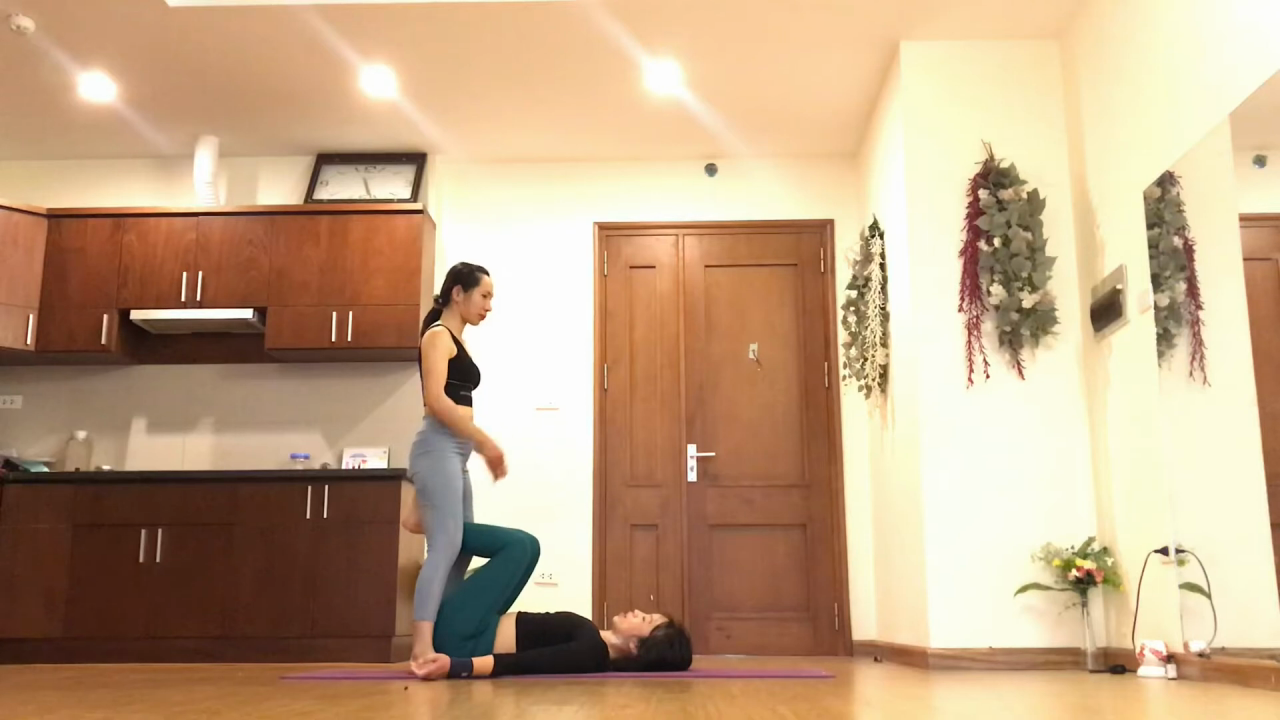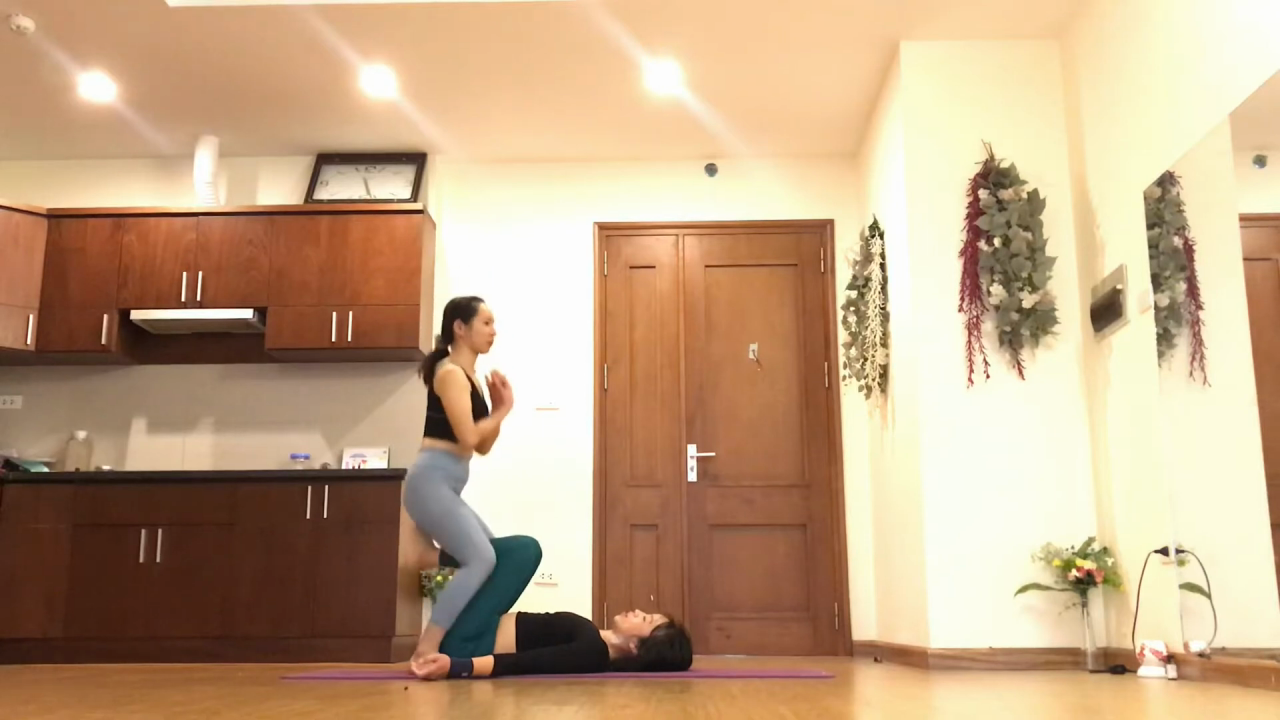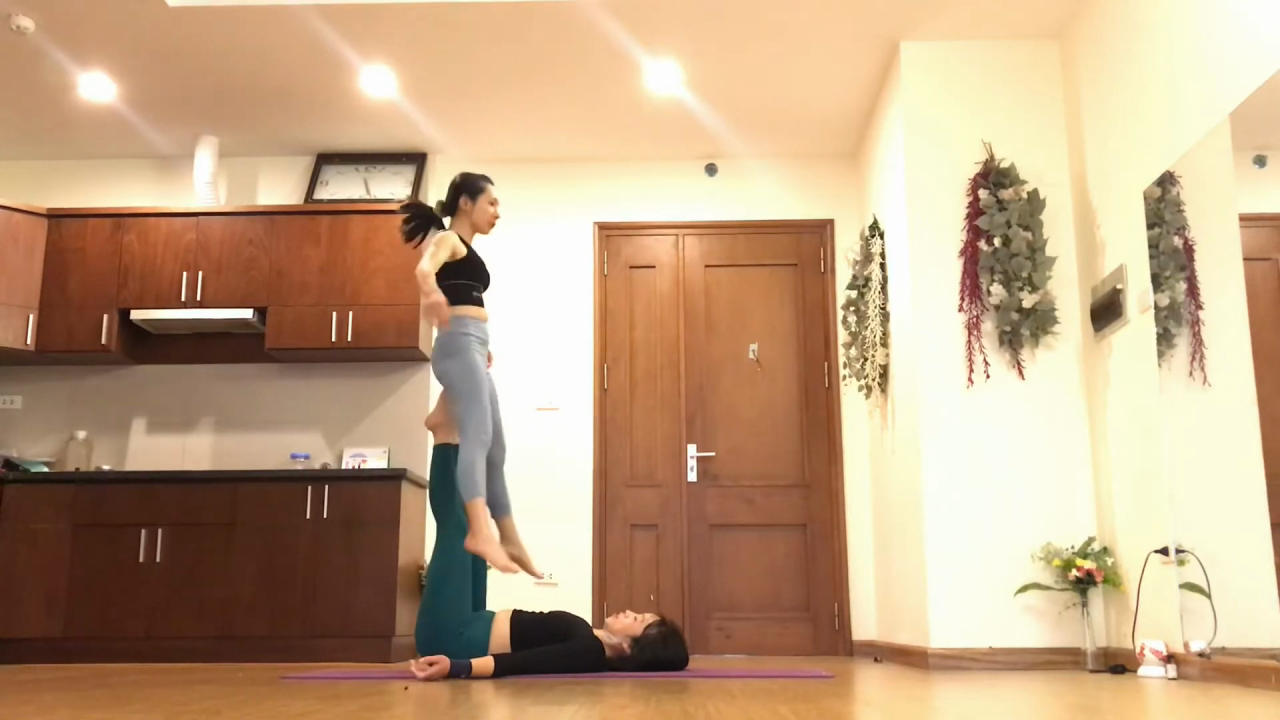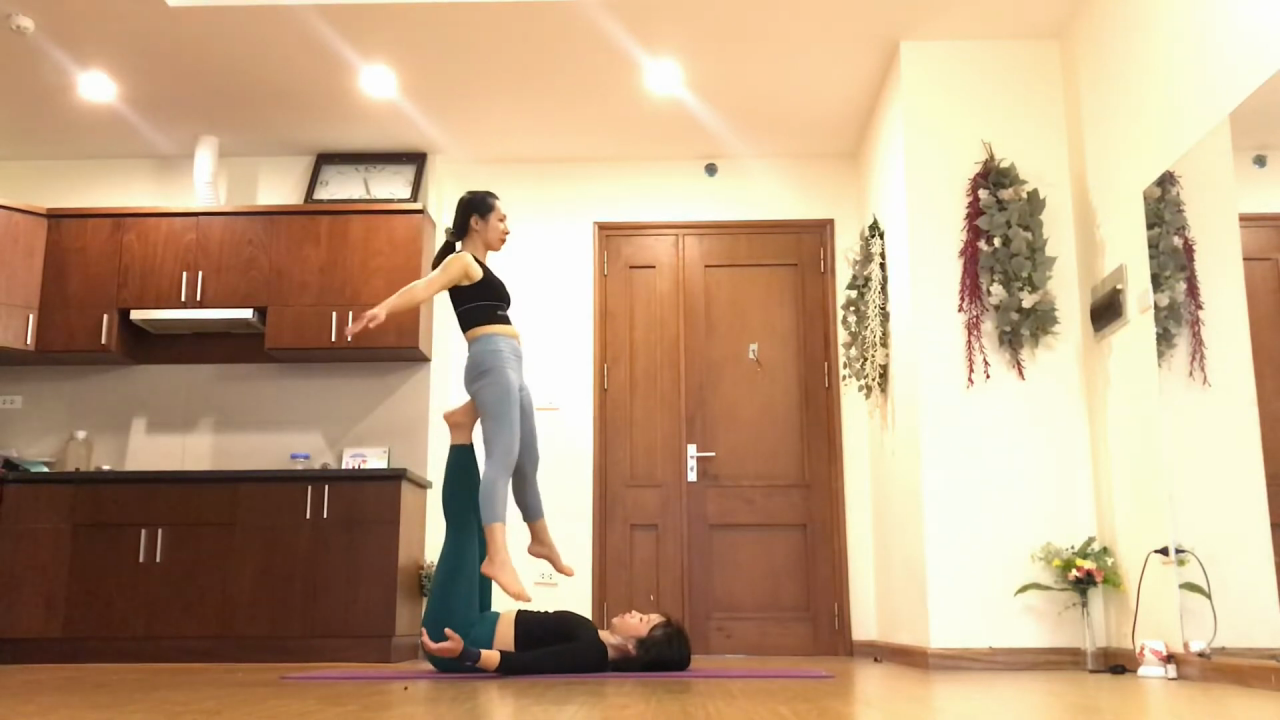
dt=0.7s
person 1, frame 1
left shoulder: (455, 341)
right shoulder: (438, 335)
right elbow: (438, 400)
left wrist: (482, 445)
right wrist: (485, 441)
left hip: (453, 454)
right hip: (439, 449)
left knee: (461, 550)
right knee: (445, 547)
right ankle: (422, 649)
person 1, frame 2
left shoulder: (468, 377)
right shoulder: (450, 373)
left elbow: (483, 445)
right elbow: (467, 436)
left wrist: (498, 406)
right wrist: (503, 413)
left hip: (446, 487)
right hip: (432, 482)
left knee: (485, 558)
right knee: (481, 559)
right ankle: (427, 650)
person 1, frame 3
left shoulder: (466, 248)
right shoulder: (448, 239)
right elbow: (426, 267)
right wrist: (434, 293)
left hip: (472, 348)
right hip: (459, 345)
left knee: (494, 449)
right knee: (478, 437)
left ankle: (509, 540)
right ankle: (480, 530)
person 1, frame 4
left shoulder: (480, 269)
right shoulder: (462, 261)
right elbow: (423, 288)
right wrist: (383, 308)
left hip: (508, 365)
right hip: (492, 361)
left knee: (526, 462)
right knee: (502, 458)
left ankle: (541, 539)
right ankle: (497, 556)
person 2, frame 1
left shoulder: (592, 653)
right shoulder: (594, 642)
left elbow: (520, 663)
left wrist: (456, 666)
left hip: (463, 640)
right hip: (475, 638)
left knee: (521, 546)
right knee: (523, 547)
person 2, frame 2
left shoulder: (593, 653)
right shoulder: (594, 642)
left elbow: (519, 664)
left wrist: (456, 666)
left hip: (465, 643)
right hip: (475, 639)
left knee: (524, 550)
right knee: (524, 551)
person 2, frame 3
left shoulder: (588, 653)
right shoulder: (589, 641)
left elbow: (518, 664)
left wrist: (456, 667)
left hip: (451, 642)
right hip: (462, 639)
left knee: (455, 528)
left ankle: (445, 433)
person 2, frame 4
left shoulder: (592, 654)
right shoulder: (593, 642)
left elbow: (520, 664)
left wrist: (464, 653)
left hip: (452, 637)
right hip: (472, 634)
left knee: (463, 530)
left ankle: (462, 430)
